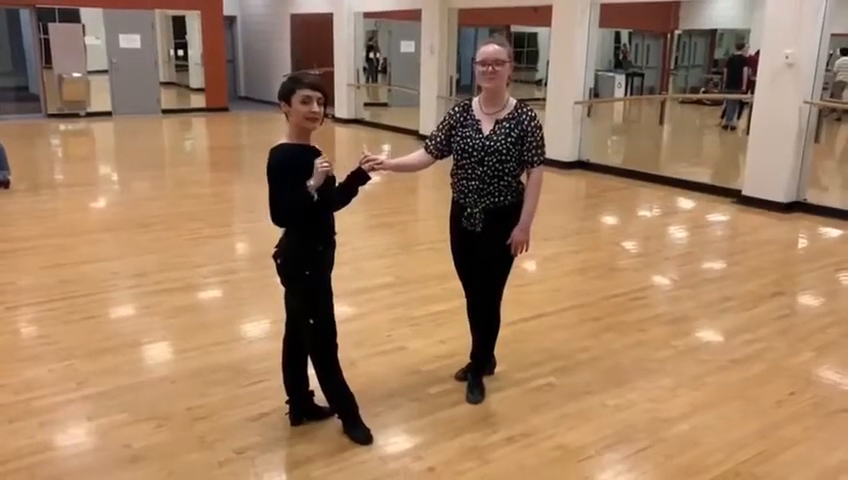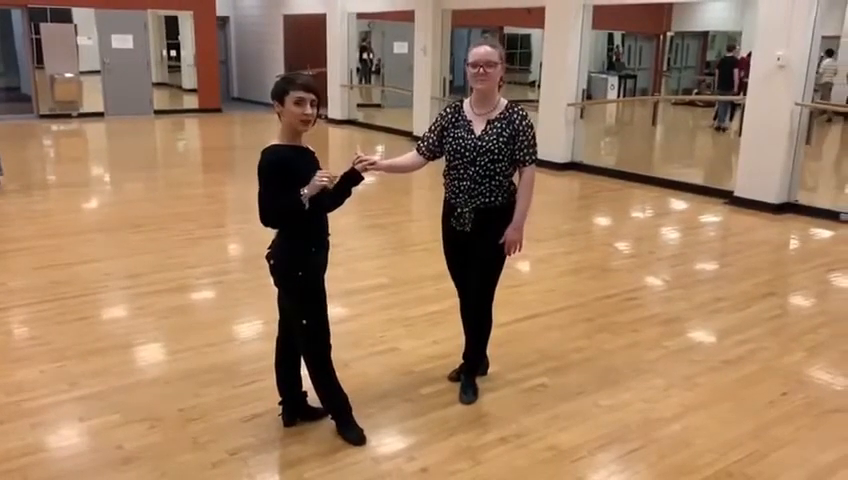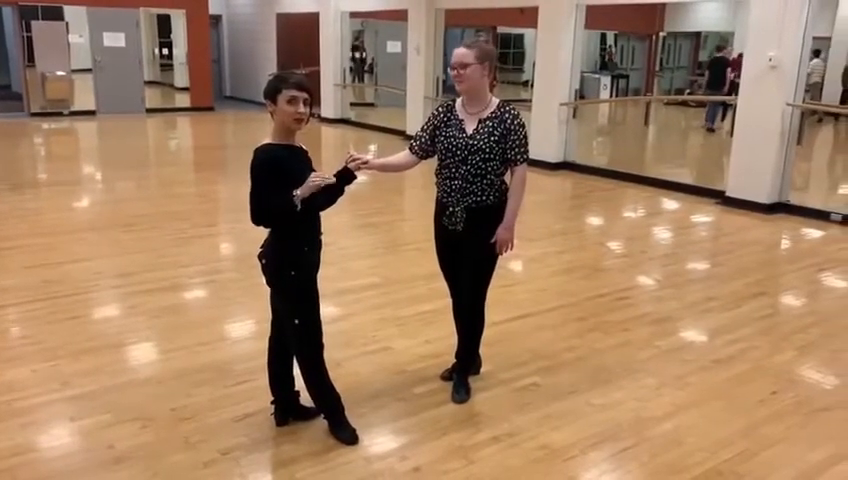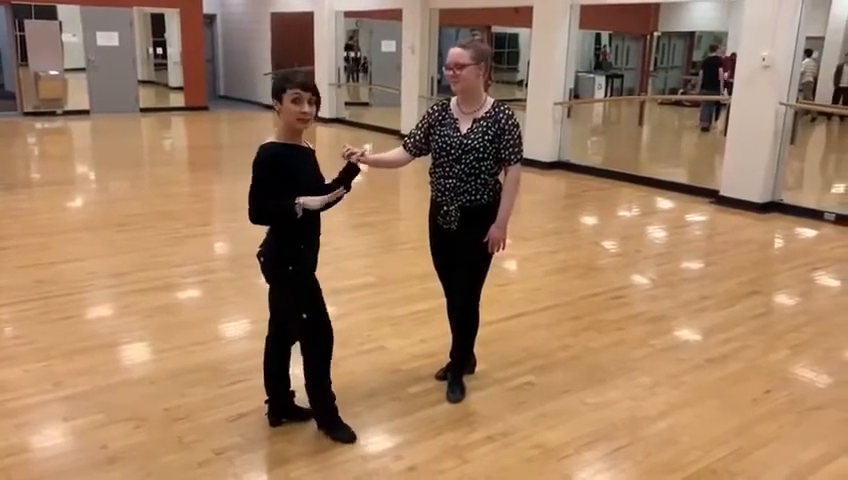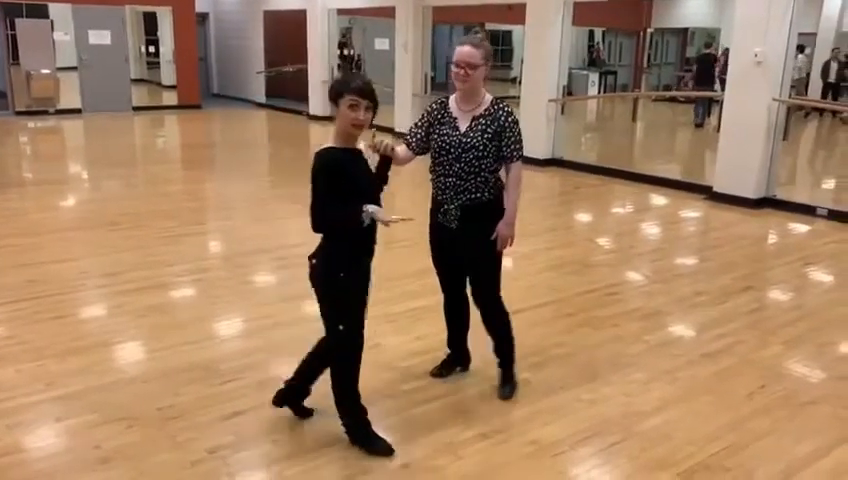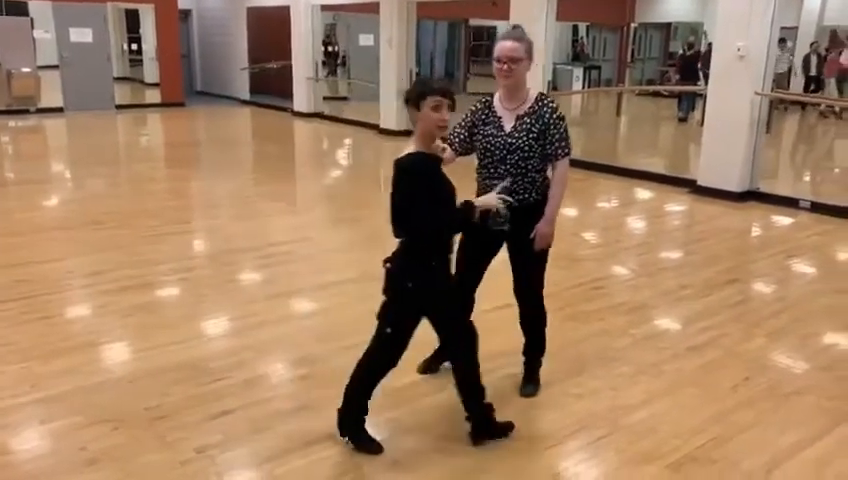
dt=0.5s
person 1, frame 1
left shoulder: (312, 153)
right shoulder: (282, 157)
left elbow: (331, 203)
right elbow: (280, 215)
left wrist: (360, 175)
right wrist: (313, 183)
left hip: (316, 254)
right hip: (300, 258)
left knee: (299, 332)
right knee: (321, 337)
left ankle: (300, 405)
right ankle: (348, 413)
person 1, frame 2
left shoulder: (306, 154)
right shoulder: (273, 159)
left elbow: (324, 205)
right elbow: (269, 216)
left wrist: (353, 175)
right wrist: (306, 192)
left hip: (309, 256)
right hip: (293, 260)
left knee: (292, 334)
right knee: (315, 339)
left ankle: (293, 406)
right ankle: (341, 414)
person 1, frame 3
left shoulder: (299, 152)
right shoulder: (267, 157)
left elbow: (317, 203)
right elbow: (260, 215)
left wrist: (345, 175)
right wrist: (299, 193)
left hip: (302, 255)
right hip: (286, 260)
left knee: (285, 333)
right knee: (307, 338)
left ankle: (286, 405)
right ankle: (334, 414)
person 1, frame 4
left shoulder: (306, 152)
right shoulder: (270, 155)
left elbow: (320, 198)
right elbow: (257, 212)
left wrist: (349, 171)
right wrist: (298, 204)
left hip: (299, 255)
right hip: (286, 258)
left knee: (283, 331)
right knee: (317, 334)
left ankle: (280, 405)
right ankle: (325, 414)
person 1, frame 5
left shoulder: (356, 155)
right shoulder: (328, 160)
right elbow: (321, 220)
left wrist: (385, 162)
right wrist: (366, 214)
left hip: (356, 263)
right hip: (337, 266)
left knee: (340, 338)
right knee: (347, 345)
left ankle: (291, 392)
right ankle: (357, 428)
person 1, frame 6
left shoulder: (429, 161)
right shoulder: (410, 167)
right elbow: (408, 227)
right wrist: (472, 208)
left hip: (435, 270)
right hip: (412, 274)
left knee: (463, 341)
right knee: (387, 348)
left ankle: (481, 421)
right ankle: (351, 419)
person 2, frame 1
left shoulder: (524, 118)
right shoulder: (459, 113)
left elbow: (535, 172)
right elbow: (428, 154)
left wrist: (524, 224)
right wrist: (388, 163)
left hip: (501, 220)
right hip: (463, 217)
left knee: (488, 295)
right knee: (472, 293)
left ankle: (477, 368)
right ankle: (485, 358)
person 2, frame 2
left shoulder: (515, 119)
right shoulder: (451, 114)
left elbow: (527, 172)
right elbow: (421, 156)
left wrist: (517, 224)
right wrist: (381, 164)
left hip: (493, 221)
right hip: (455, 217)
left knee: (479, 296)
right knee: (465, 294)
left ankle: (470, 370)
right ankle: (477, 358)
person 2, frame 3
left shoulder: (507, 118)
right shoulder: (443, 114)
left elbow: (518, 172)
right elbow: (412, 155)
left wrist: (508, 223)
right wrist: (373, 163)
left hip: (485, 220)
right hip: (447, 217)
left knee: (472, 296)
right knee: (457, 293)
left ankle: (463, 368)
right ankle: (470, 358)
person 2, frame 4
left shoulder: (501, 117)
right shoulder: (438, 112)
left elbow: (512, 172)
right elbow: (406, 153)
left wrist: (501, 222)
right wrist: (367, 158)
left hip: (479, 219)
right hip: (442, 216)
left knee: (466, 295)
right knee: (452, 293)
left ankle: (458, 368)
right ankle: (465, 357)
person 2, frame 5
left shoulder: (500, 114)
right shoulder: (437, 111)
left elbow: (514, 168)
right elbow: (407, 152)
left wrist: (509, 219)
right wrist: (389, 151)
left hip: (482, 216)
right hip: (443, 214)
left knee: (486, 294)
right knee: (451, 291)
left ankle: (506, 366)
right ankle: (457, 353)
person 2, frame 6
left shoulder: (547, 110)
right shoulder: (482, 109)
left elbow: (560, 166)
right elbow: (451, 151)
left wrist: (549, 217)
left hip: (528, 215)
right hip: (485, 214)
left knee: (529, 295)
right knee: (461, 283)
left ankle: (532, 368)
right ankle: (448, 349)
